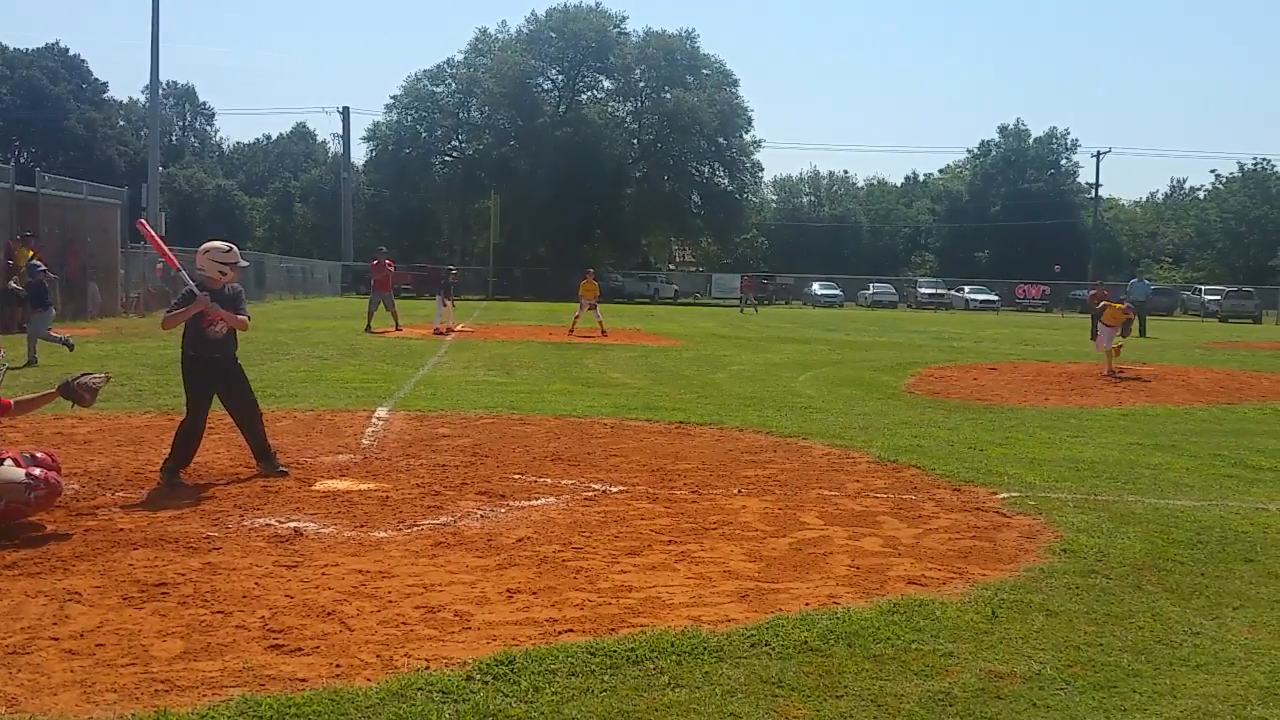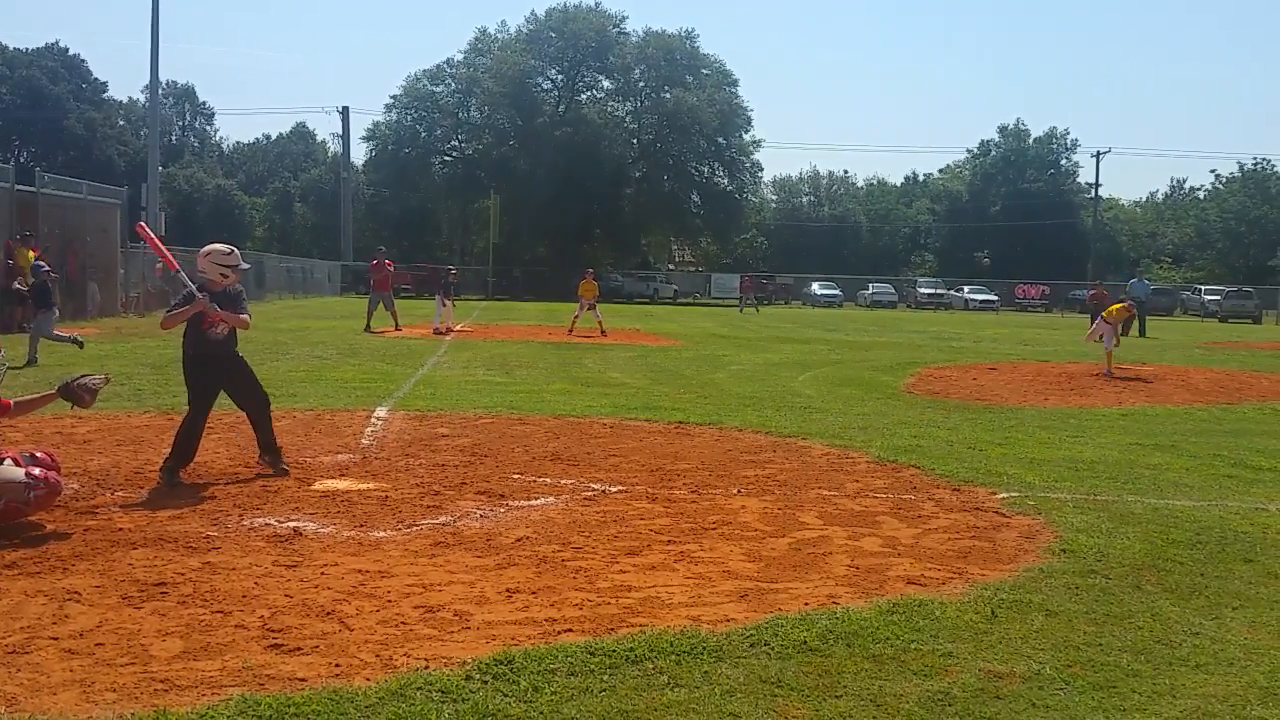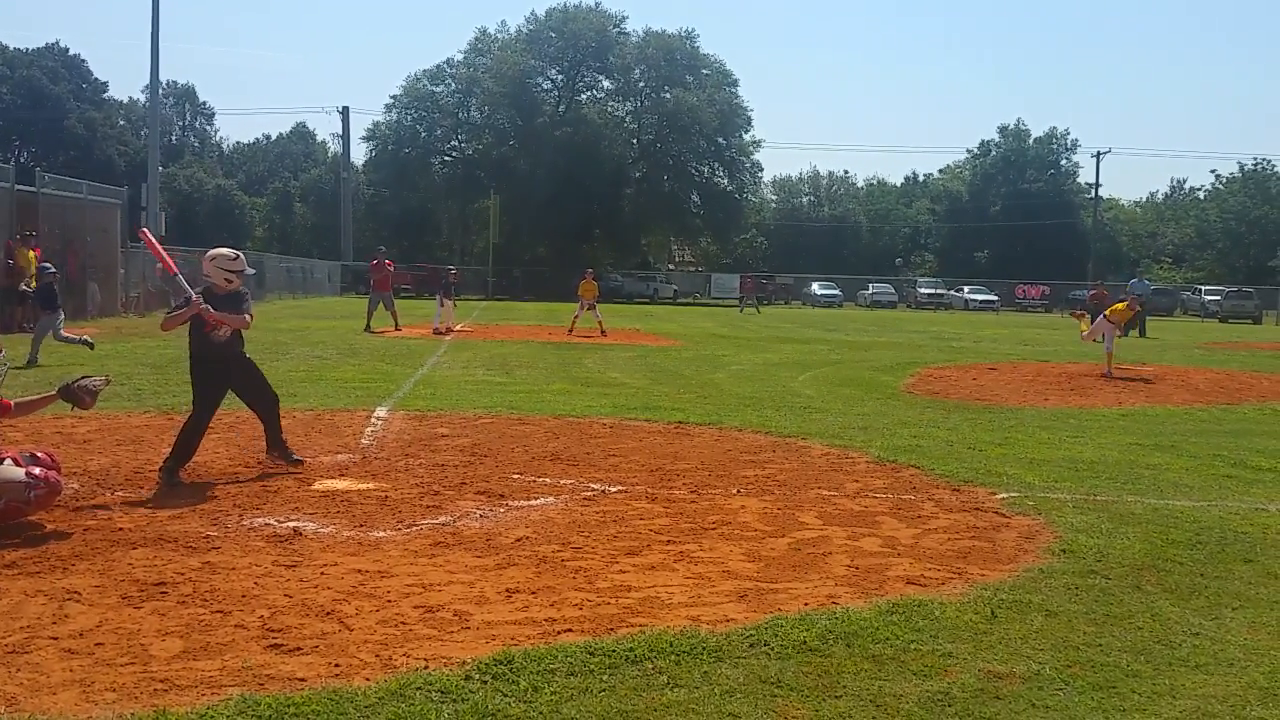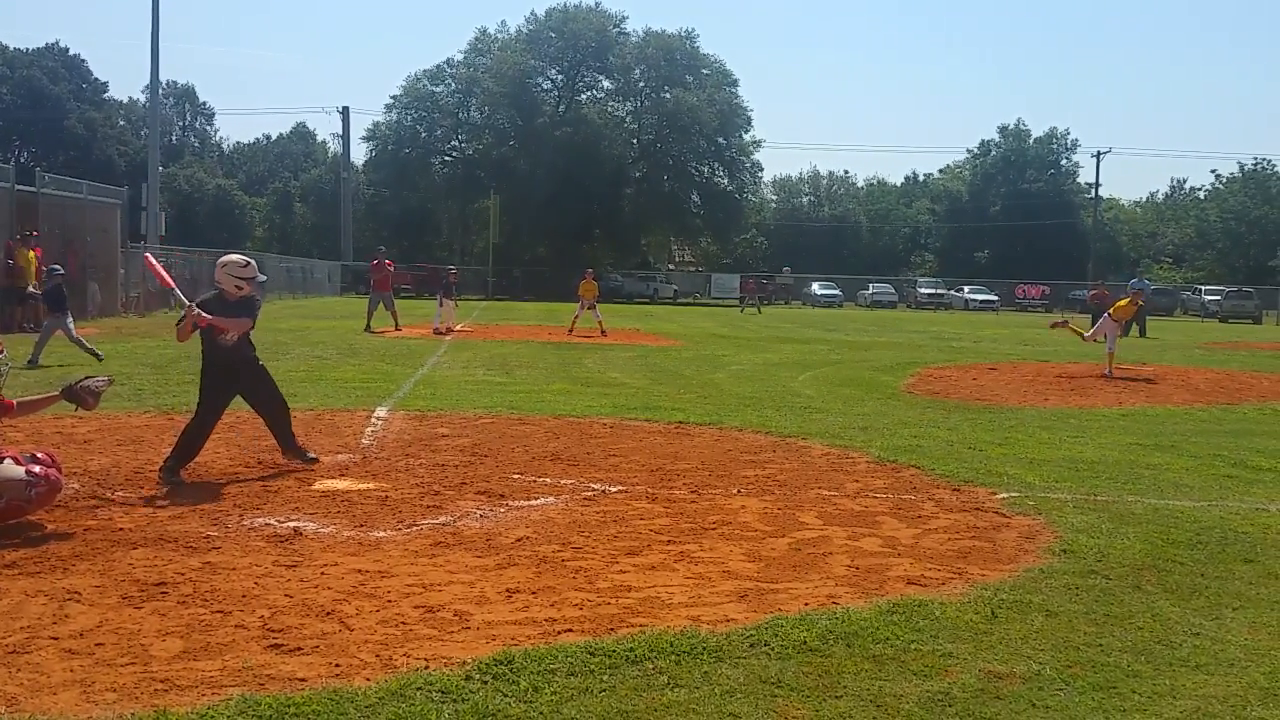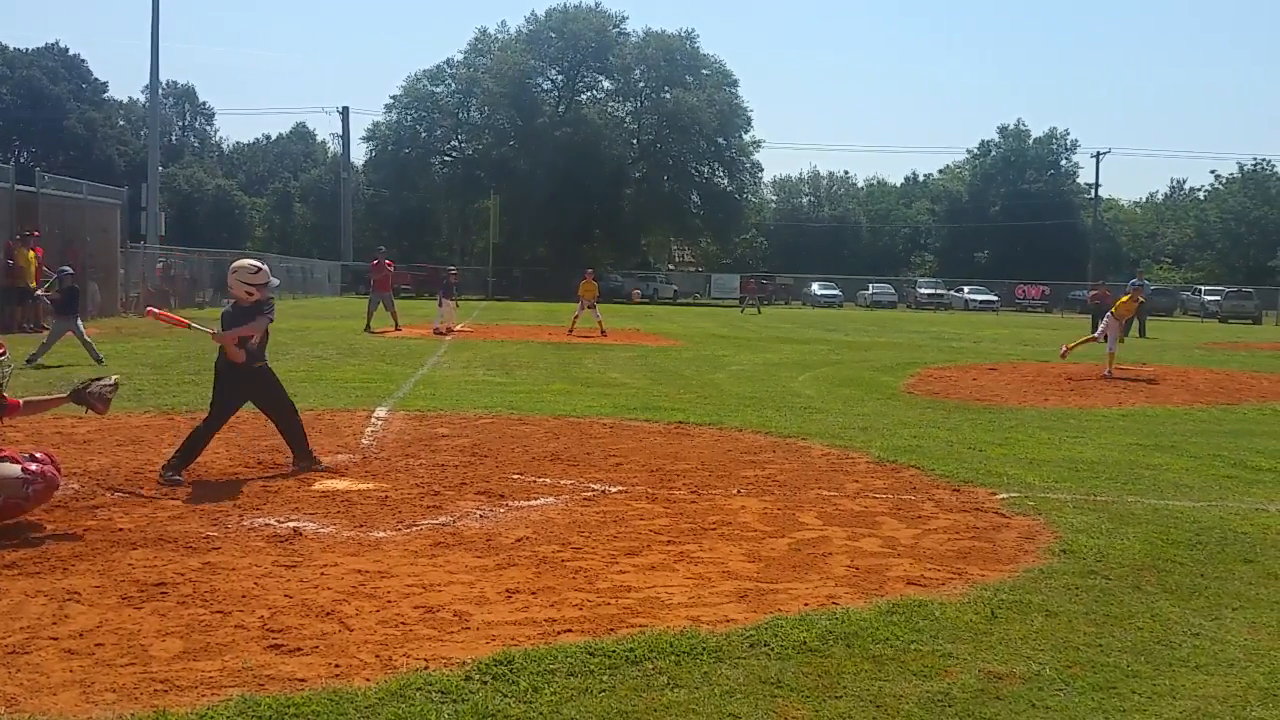
dt=0.1s
person 1, frame 1
left shoulder: (235, 291)
right shoulder: (193, 294)
left elbow: (244, 324)
right elbow: (166, 324)
left wrist: (220, 311)
right wrist: (195, 308)
left hip: (227, 362)
right hip: (198, 364)
left knee: (250, 411)
right knee: (196, 416)
left ankle: (266, 461)
right ankle: (171, 468)
person 1, frame 2
left shoulder: (236, 292)
right shoulder: (193, 295)
left elbow: (245, 323)
right elbow: (165, 323)
left wrist: (220, 312)
right wrist: (194, 308)
left hip: (229, 359)
right hip: (200, 362)
left knee: (259, 402)
right knee: (197, 415)
left ankle: (270, 454)
right ankle: (171, 468)
person 1, frame 3
left shoulder: (240, 294)
right shoulder: (196, 298)
left elbow: (245, 322)
right elbow: (165, 326)
left wrist: (214, 313)
right wrist: (186, 311)
left hip: (236, 360)
right hip: (207, 364)
left knee: (268, 402)
right knee: (201, 416)
left ankle: (277, 448)
right ankle: (170, 467)
person 1, frame 4
left shoulder: (251, 300)
right shoulder: (206, 302)
left elbow: (244, 325)
right elbow: (181, 337)
left wrist: (210, 319)
right wrist: (189, 319)
left hip: (246, 363)
right hip: (217, 368)
left knee: (277, 407)
right knee: (205, 417)
left ankle: (291, 448)
right ankle: (172, 466)
person 1, frame 5
left shoulder: (263, 302)
right shoulder: (230, 314)
left elbow: (259, 324)
right elbow: (237, 358)
left wrist: (231, 333)
right wrist: (227, 343)
left hip: (256, 368)
right hip: (233, 373)
left knee: (286, 412)
right knee: (216, 419)
left ankle: (303, 457)
right ankle: (174, 466)
